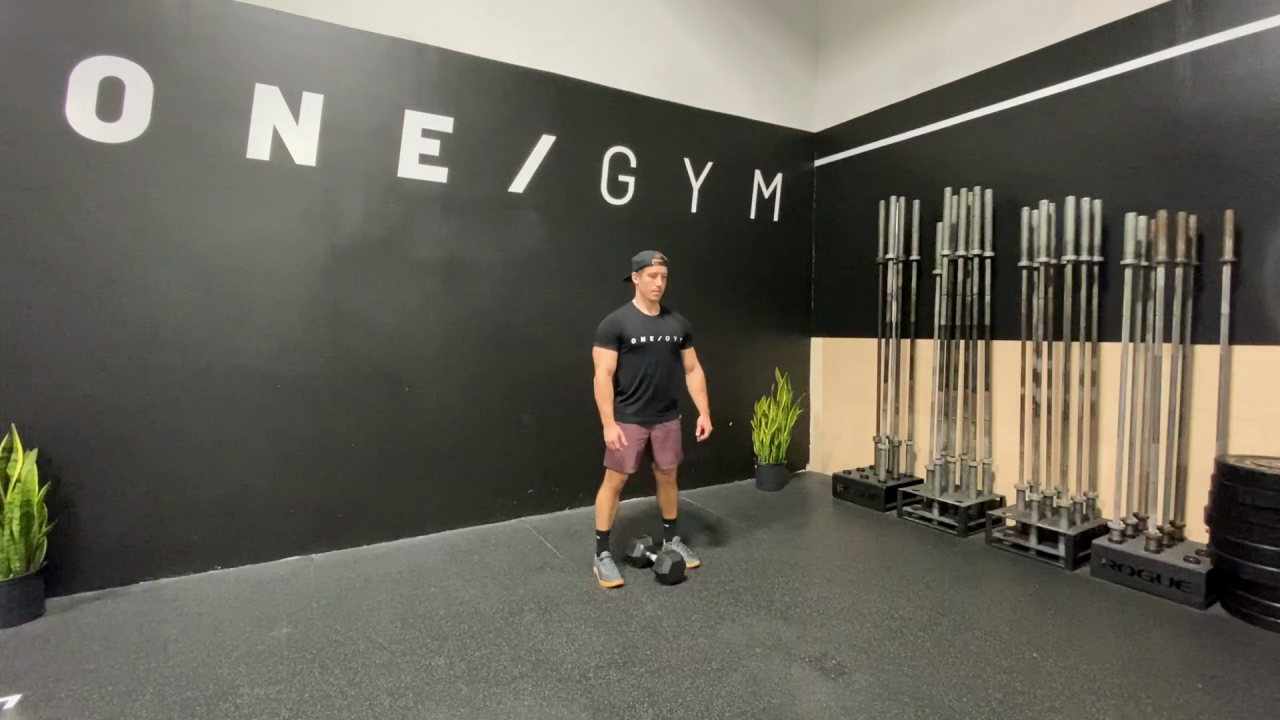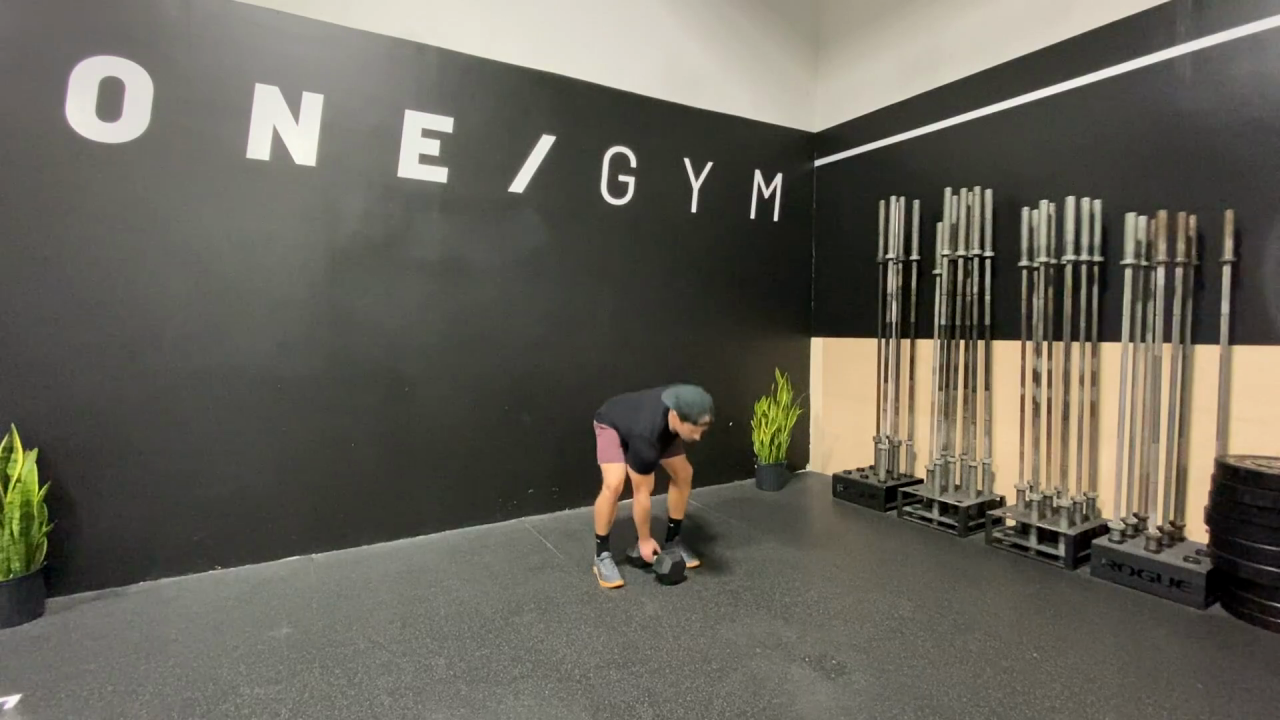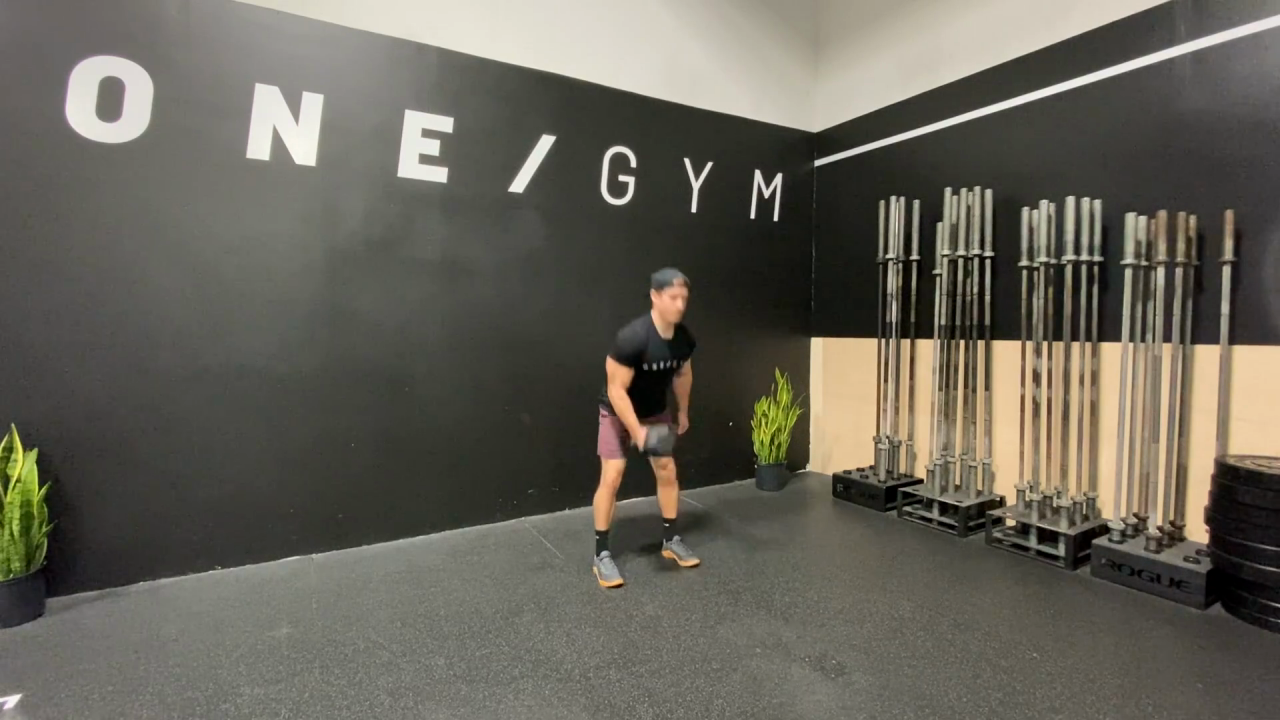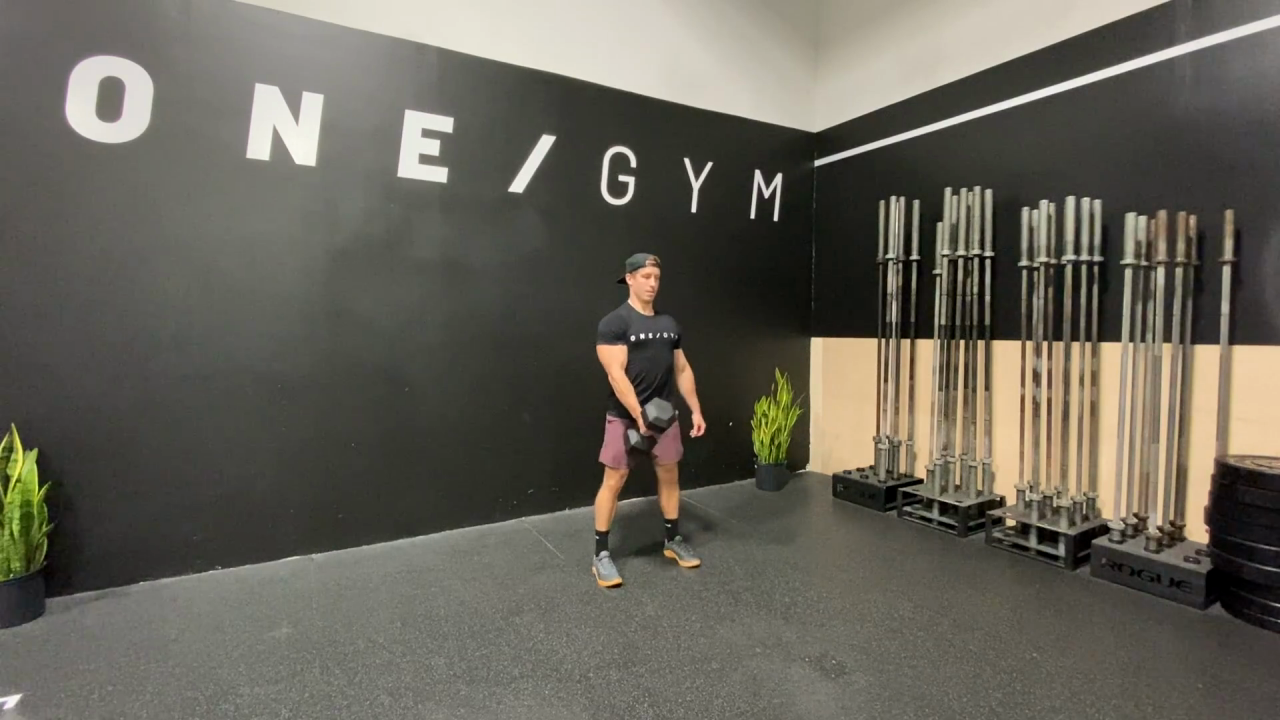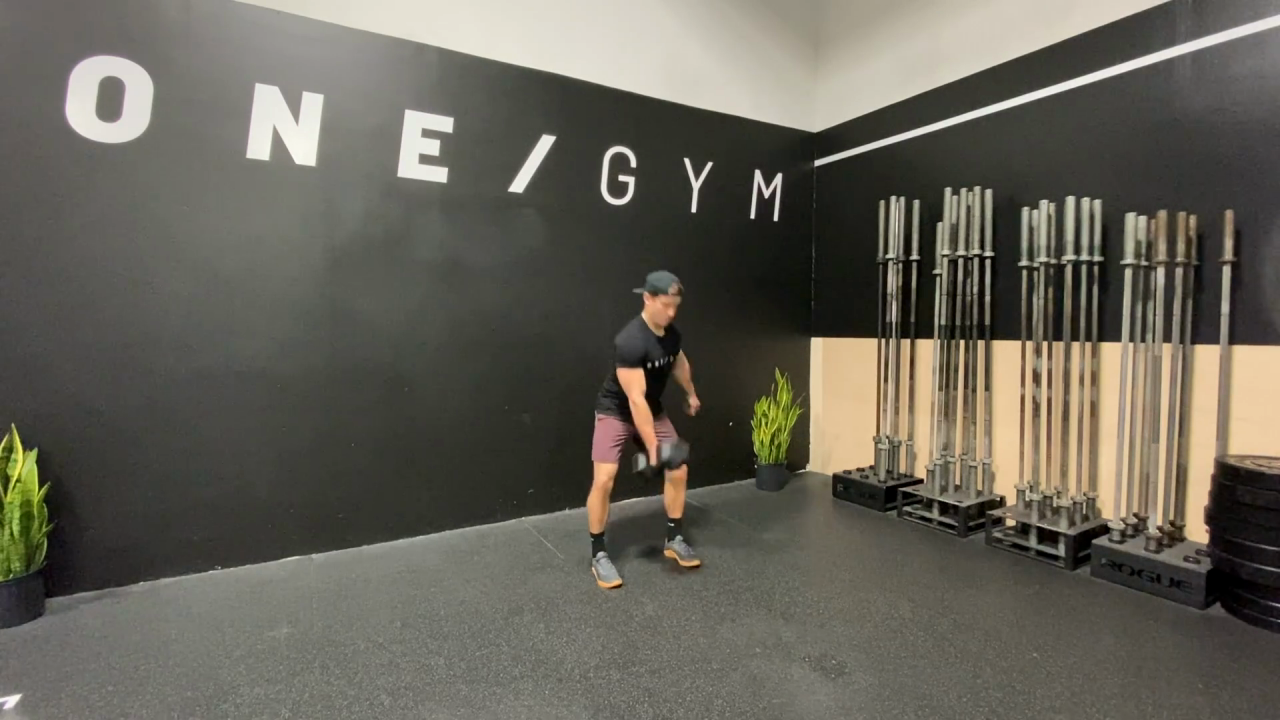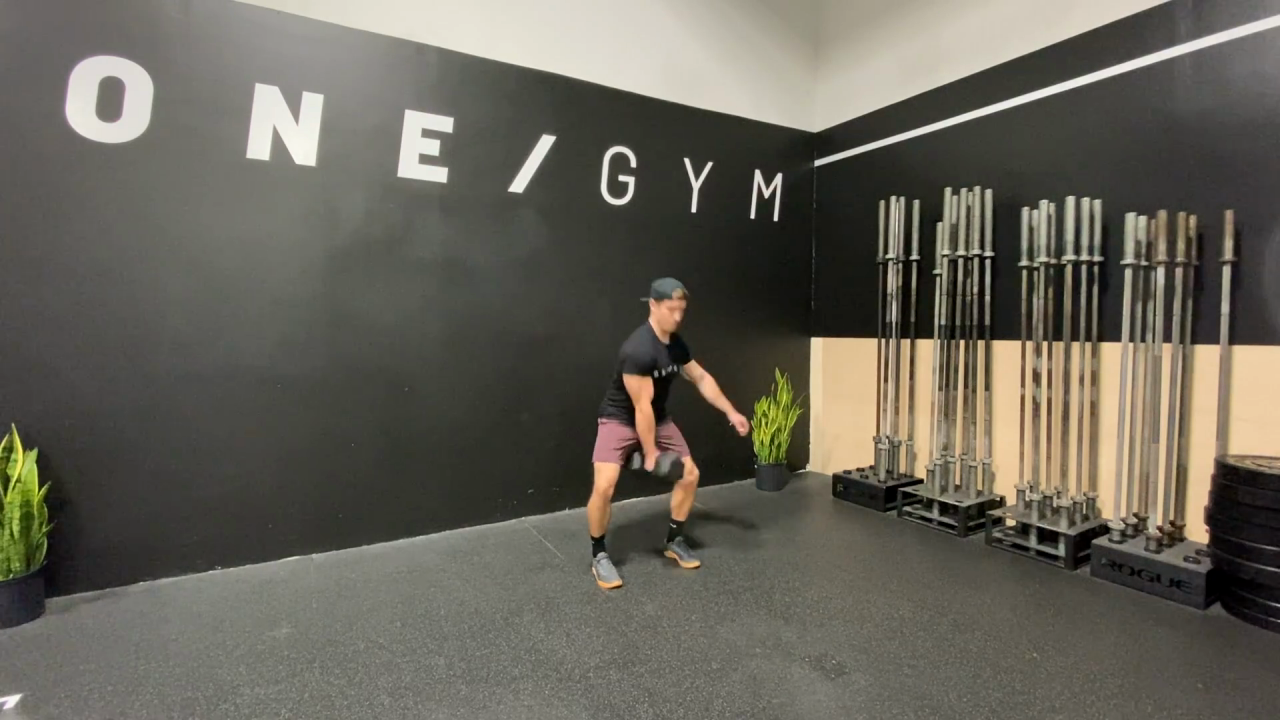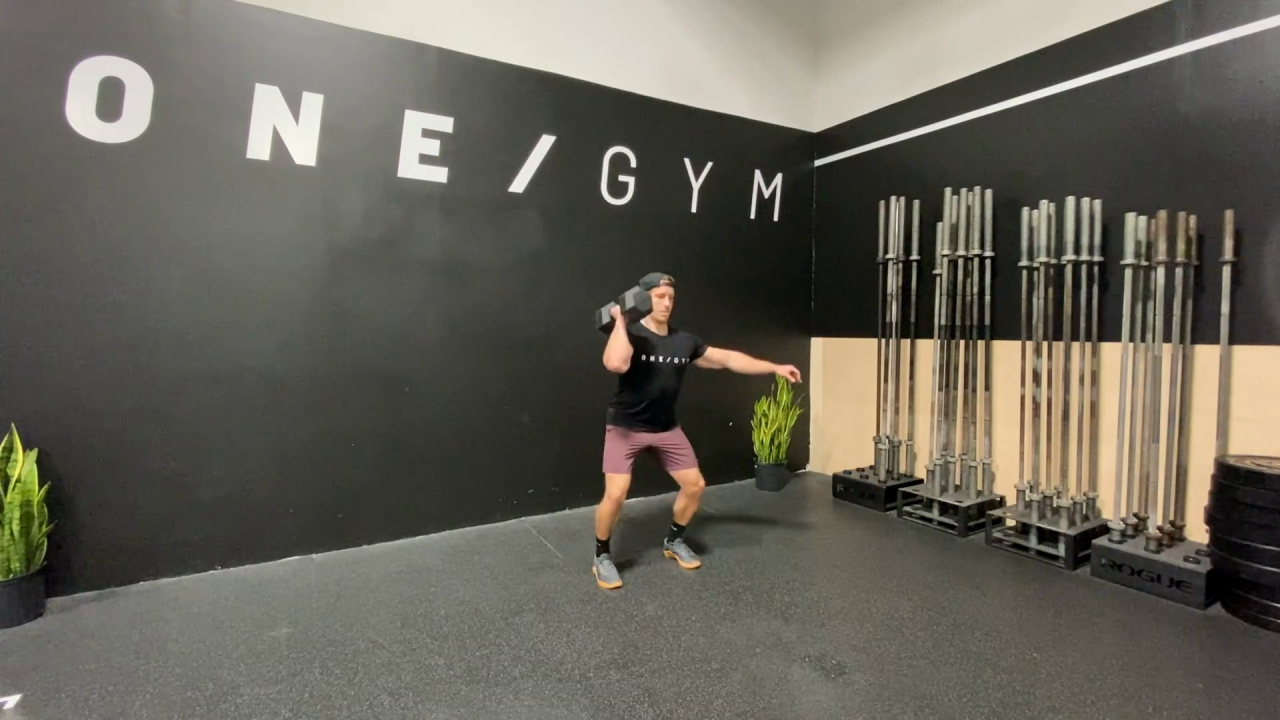
dt=0.7s
person 1, frame 1
left shoulder: (678, 323)
right shoulder: (616, 323)
left elbow: (693, 370)
right elbow: (603, 376)
left wrist: (704, 412)
right wrist: (609, 424)
left hip: (667, 418)
right hip: (628, 420)
left knee: (667, 478)
right knee: (615, 481)
left ankle: (671, 540)
right ankle: (602, 554)
person 1, frame 2
left shoulder: (687, 406)
right shoulder: (646, 441)
right elbow: (642, 495)
right wrist: (644, 540)
left hip: (644, 415)
right hip: (612, 424)
left knee: (684, 474)
right knee: (614, 484)
left ankle: (673, 540)
right ankle: (602, 555)
person 1, frame 3
left shoulder: (685, 338)
right shoulder: (632, 338)
left elbow: (683, 375)
right elbow: (616, 391)
left wrist: (682, 411)
right wrist: (638, 432)
left hip: (656, 411)
right hip: (617, 412)
left knee: (668, 472)
right knee: (612, 477)
left ankle: (671, 541)
right ankle: (601, 554)
person 1, frame 4
left shoulder: (669, 323)
right shoulder: (614, 323)
left elbow: (682, 370)
right elbow: (616, 375)
left wrist: (696, 410)
right wrist: (640, 417)
right hip: (625, 416)
left knee: (669, 476)
right knee: (614, 482)
left ankle: (672, 540)
right ankle: (601, 554)
person 1, frame 5
left shoulder: (671, 331)
right shoulder: (631, 341)
left elbow: (680, 362)
right elbow: (635, 398)
left wrist: (691, 394)
right wrist: (653, 450)
left hip: (653, 411)
right hip: (615, 413)
left knee: (679, 470)
right knee: (604, 481)
left ankle: (674, 539)
right ankle: (598, 554)
person 1, frame 6
left shoulder: (677, 344)
right shoulder: (638, 349)
left elbow: (701, 379)
right elbow: (642, 407)
left wrist: (730, 412)
right wrist: (650, 453)
left hip: (657, 419)
right hip: (619, 421)
left knee: (690, 476)
right knee: (604, 486)
left ankle: (674, 541)
right ankle: (600, 555)
person 1, frame 7
left shoulder: (684, 341)
right shoulder: (631, 335)
left elbow: (727, 359)
right elbow: (615, 364)
left wrist: (774, 368)
right wrist: (619, 323)
left hip: (666, 428)
right hip: (626, 427)
left knee: (694, 485)
right knee: (615, 494)
left ankle: (674, 541)
right ankle: (602, 557)
